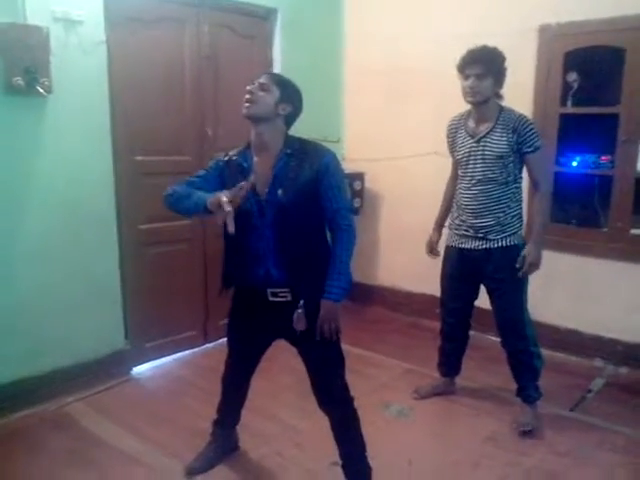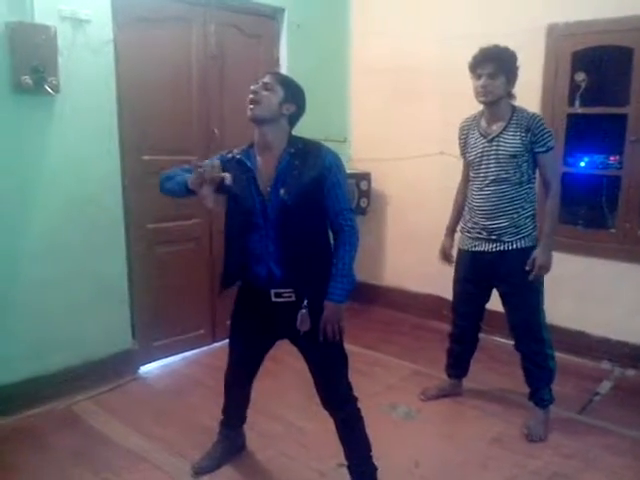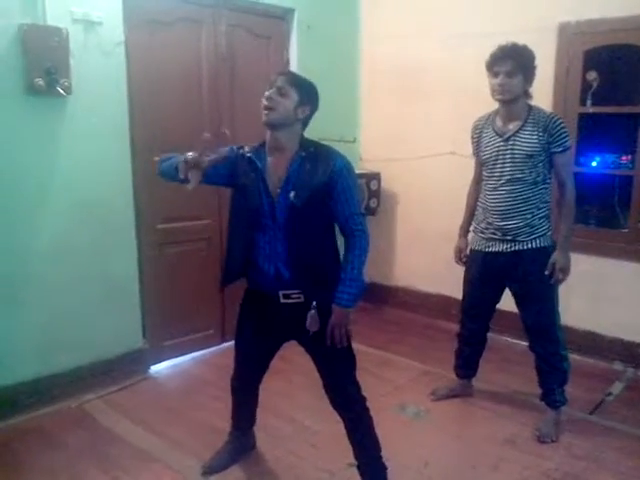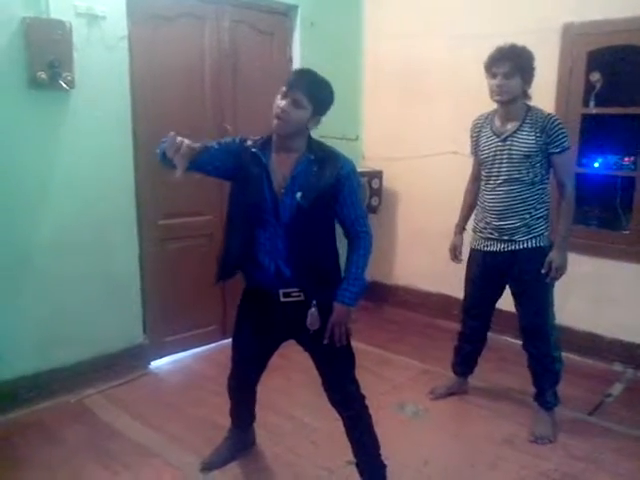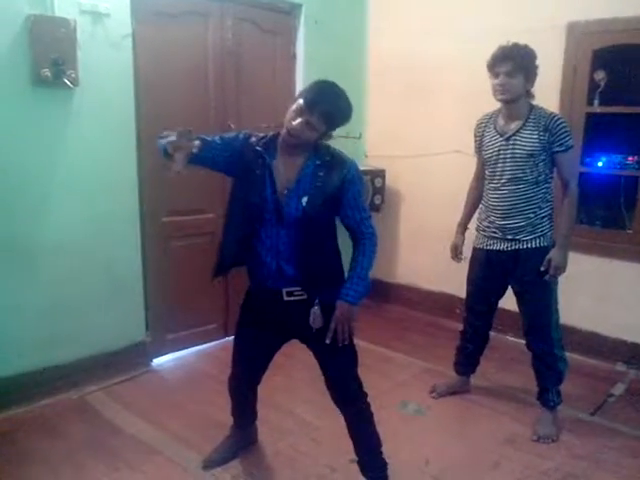
dt=0.3s
person 1, frame 1
left shoulder: (317, 161)
right shoulder: (230, 165)
left elbow: (343, 230)
right elbow: (174, 195)
left wrist: (332, 296)
right wrist: (212, 200)
left hip: (307, 299)
right hip: (251, 299)
left knee: (333, 394)
right knee: (235, 374)
right ankle: (223, 436)
person 1, frame 2
left shoulder: (320, 161)
right shoulder: (233, 163)
left elbow: (346, 231)
right elbow: (168, 182)
left wrist: (335, 297)
right wrist: (194, 179)
left hip: (309, 300)
right hip: (254, 298)
left knee: (337, 395)
right knee: (237, 376)
right ankle: (230, 437)
person 1, frame 3
left shoulder: (331, 166)
right shoulder: (242, 161)
left elbow: (356, 235)
right elbow: (168, 167)
left wrist: (343, 301)
right wrist: (187, 164)
left hip: (316, 302)
right hip: (261, 301)
left knee: (346, 397)
right knee: (244, 379)
right ankle: (241, 437)
person 1, frame 4
left shoulder: (336, 169)
right shoulder: (244, 154)
left elbow: (360, 236)
right elbow: (187, 153)
left wrist: (345, 300)
right wrist: (177, 151)
left hip: (316, 301)
right hip: (259, 299)
left knee: (345, 396)
right knee: (240, 378)
right ankle: (241, 433)
person 1, frame 5
left shoulder: (341, 172)
right shoulder: (247, 151)
left elbow: (365, 237)
right elbow: (192, 146)
left wrist: (349, 298)
right wrist: (177, 144)
left hip: (319, 300)
right hip: (263, 297)
left knee: (348, 394)
right knee: (241, 378)
right ankle: (243, 430)
person 2, frame 1
left shoulder: (519, 127)
right shoulder: (455, 127)
left elbow: (541, 186)
left wrist: (535, 242)
right wrist: (437, 226)
left hip: (504, 246)
right hip: (459, 243)
left knee: (514, 325)
right knee: (453, 317)
left ankle: (530, 399)
right ankle: (447, 378)
person 2, frame 2
left shoulder: (532, 126)
right shoulder: (467, 128)
left elbow: (552, 188)
left wrist: (545, 245)
right wrist: (449, 232)
left hip: (518, 248)
right hip: (472, 246)
left knee: (529, 330)
right knee: (463, 320)
left ankle: (541, 404)
right ankle: (454, 379)
person 2, frame 3
left shoulder: (549, 126)
right shoulder: (481, 127)
left elbow: (567, 189)
left wrist: (563, 247)
right wrist: (463, 232)
left hip: (533, 249)
right hip: (485, 247)
left knee: (543, 331)
right knee: (472, 320)
left ankle: (553, 406)
right ankle: (463, 380)
person 2, frame 4
left shoulder: (547, 126)
right shoulder: (480, 126)
left elbow: (566, 189)
left wrist: (560, 246)
right wrist: (459, 228)
left hip: (531, 248)
right hip: (485, 245)
left knee: (537, 329)
right knee: (472, 317)
left ankle: (546, 405)
right ankle: (460, 377)
person 2, frame 5
left shoulder: (551, 125)
right shoulder: (484, 126)
left elbow: (570, 188)
left wrist: (561, 245)
right wrist: (461, 227)
left hip: (533, 247)
right hip: (488, 244)
left knee: (541, 329)
right knee: (475, 316)
left ankle: (549, 405)
right ankle: (462, 376)
